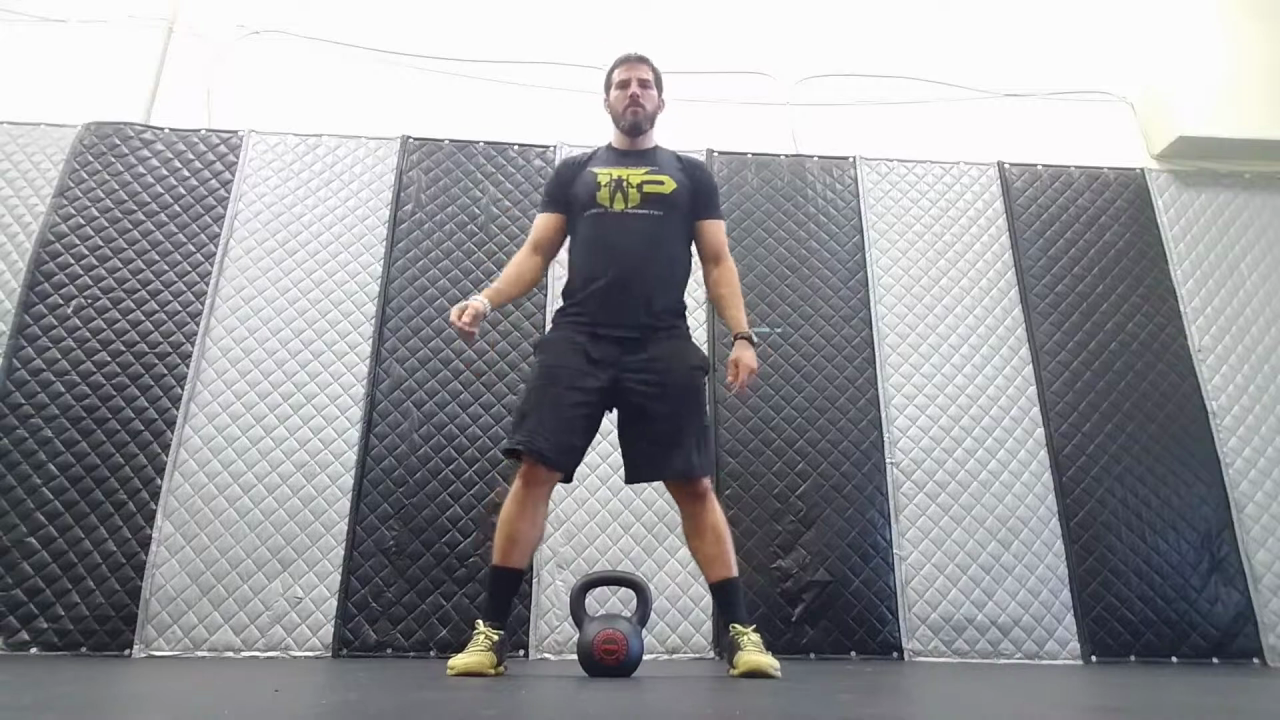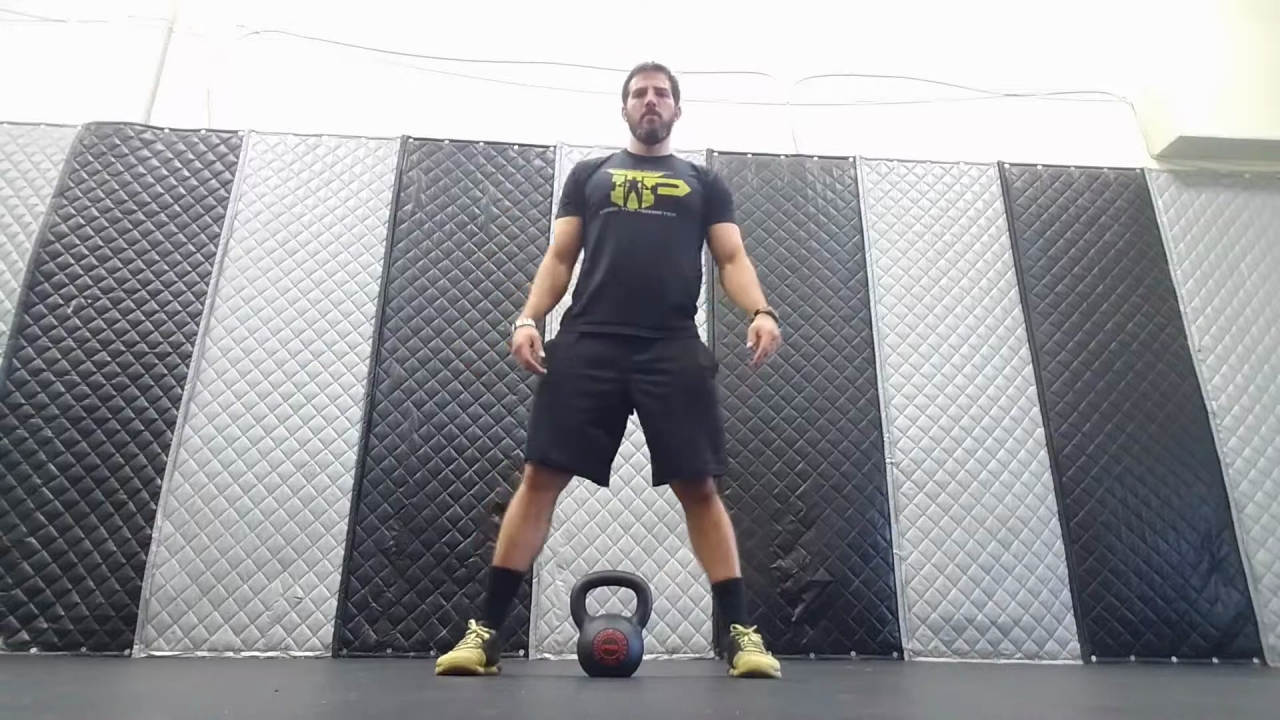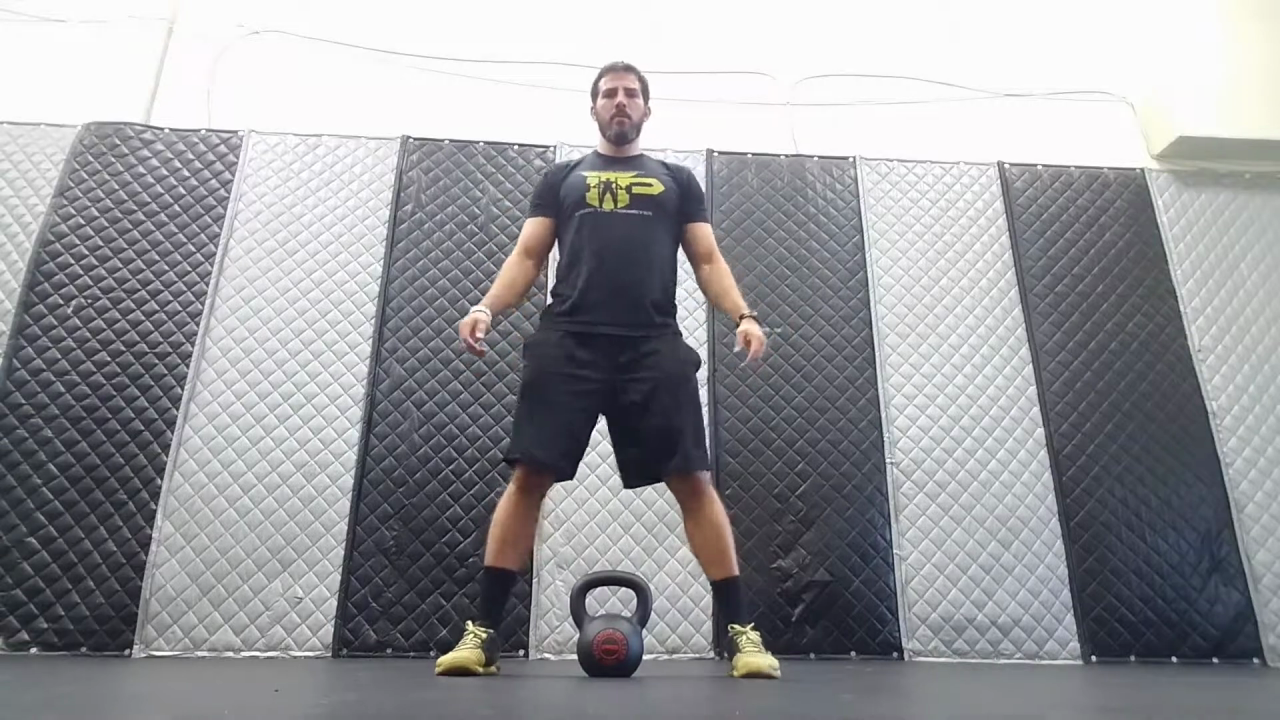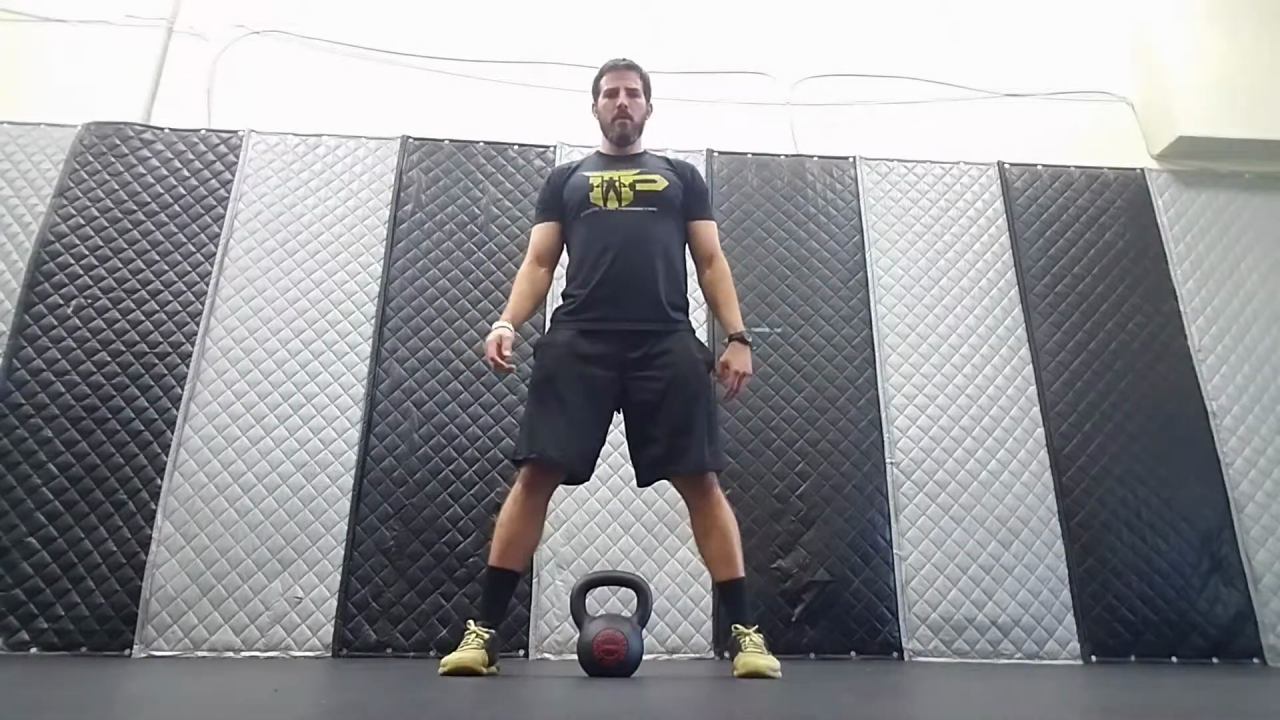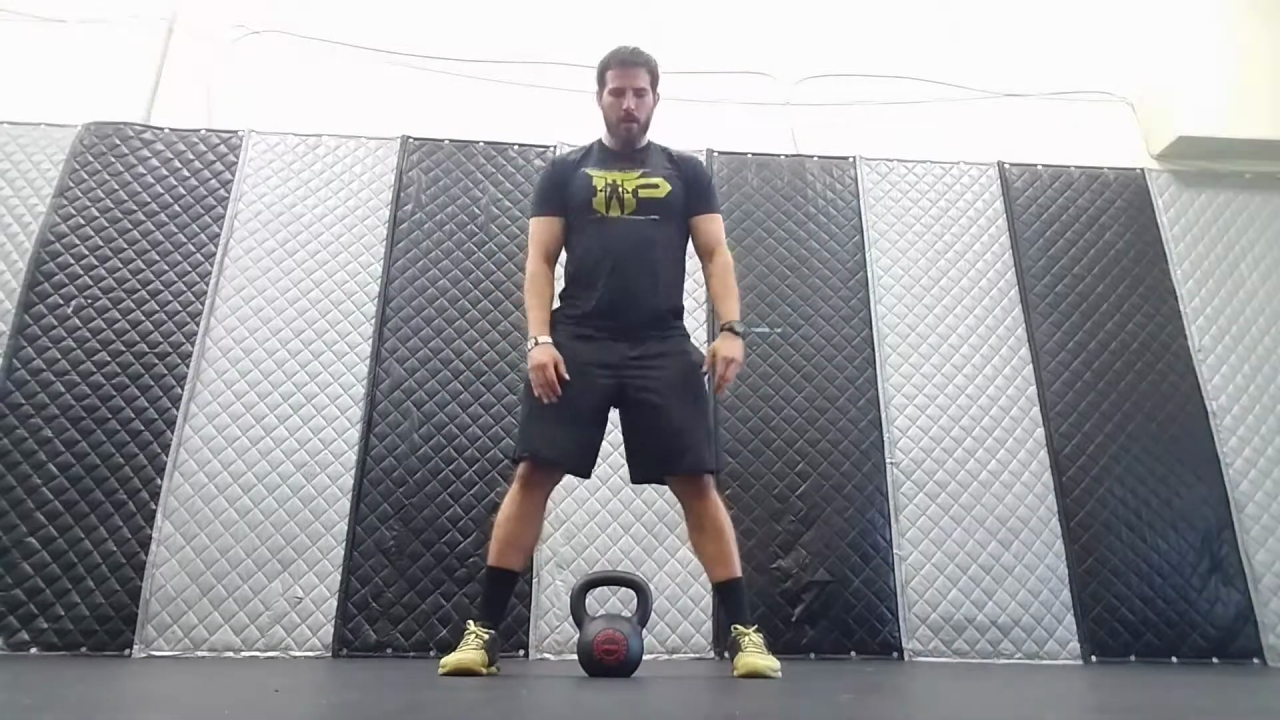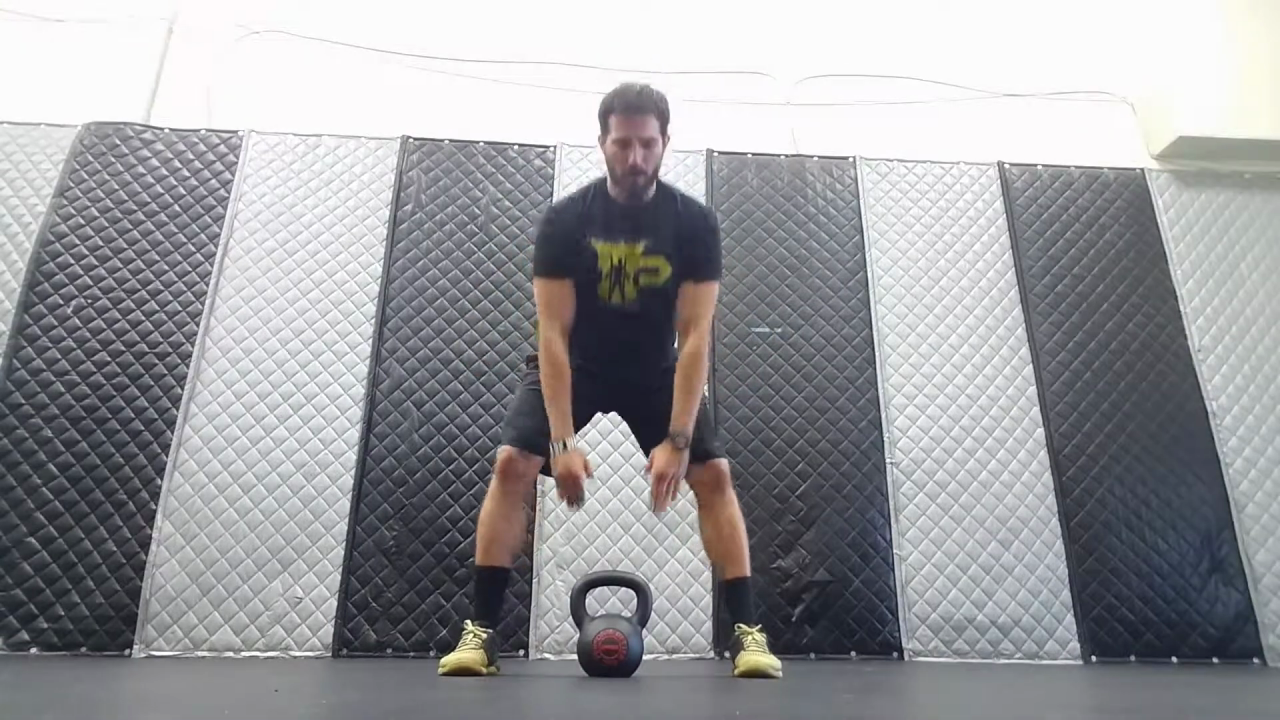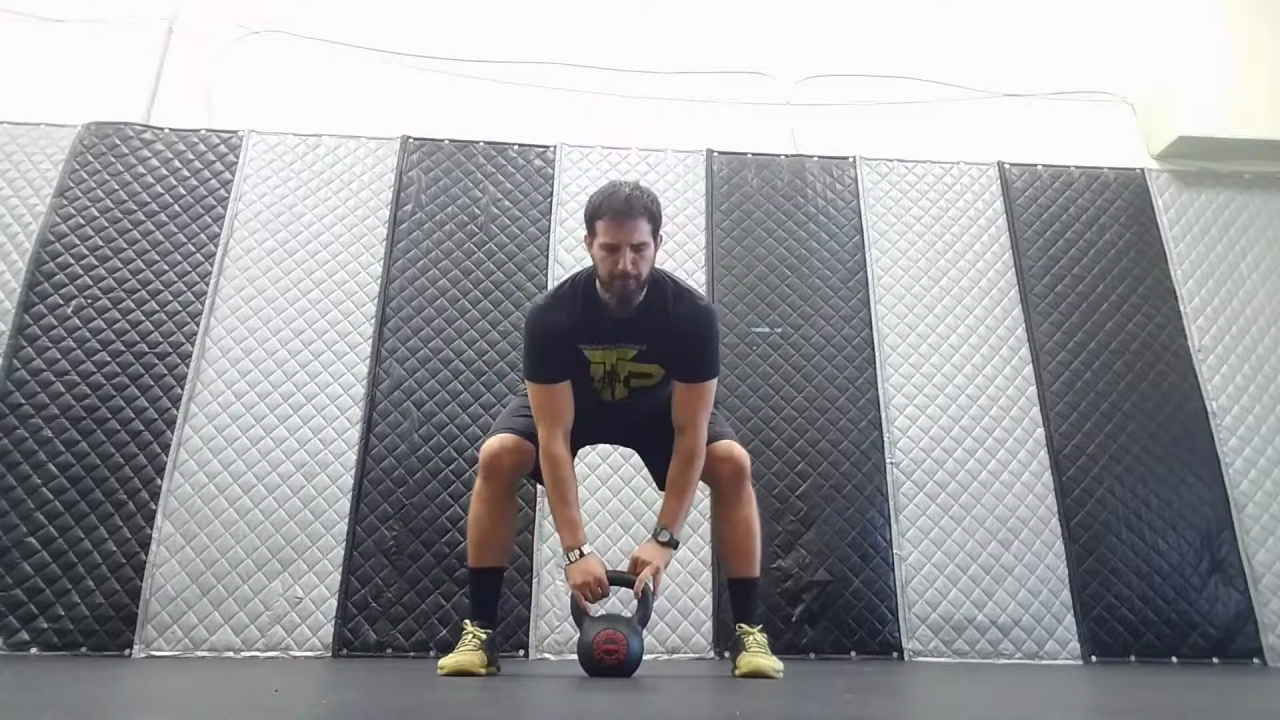
dt=0.3s
person 1, frame 1
left shoulder: (691, 174)
right shoulder: (574, 171)
left elbow: (718, 261)
right elbow: (535, 252)
left wrist: (742, 335)
right wrist: (486, 299)
left hip: (662, 348)
right hip: (576, 342)
left knee: (693, 486)
right knee: (533, 471)
left ankle: (739, 631)
right ankle: (491, 631)
person 1, frame 2
left shoulder: (704, 182)
right shoulder: (588, 174)
left elbow: (732, 259)
right elbow: (559, 257)
left wrist: (761, 311)
right wrist: (528, 318)
left hip: (672, 349)
right hip: (585, 343)
left knee: (699, 487)
right knee: (540, 477)
left ankle: (740, 631)
right ankle: (485, 631)
person 1, frame 3
left shoulder: (676, 179)
right shoulder: (561, 176)
left elbow: (707, 260)
right elbow: (526, 256)
left wrist: (744, 317)
right wrist: (486, 308)
left hip: (654, 347)
right hip: (567, 344)
left knee: (692, 481)
right knee: (529, 476)
left ankle: (741, 630)
right ankle: (481, 631)
person 1, frame 4
left shoulder: (681, 175)
right shoulder: (566, 178)
left elbow: (711, 261)
right elbow: (538, 262)
left wrist: (737, 336)
right wrist: (505, 322)
left hip: (667, 344)
right hip: (578, 343)
left knee: (701, 481)
right knee: (537, 474)
left ankle: (743, 631)
right ankle: (483, 630)
person 1, frame 5
left shoulder: (686, 172)
right shoulder: (565, 171)
left elbow: (716, 256)
right elbow: (540, 262)
left wrist: (729, 330)
right wrist: (539, 341)
left hip: (663, 348)
right hip: (576, 344)
left knee: (697, 485)
right knee: (533, 477)
left ankle: (743, 632)
right ankle: (483, 631)
person 1, frame 6
left shoulder: (694, 222)
right shoulder: (565, 220)
left elbow: (695, 335)
right elbow: (553, 333)
left wrist: (676, 440)
right wrist: (563, 439)
left hip: (655, 368)
right hip: (575, 366)
left knee: (714, 475)
right knee: (512, 465)
left ankle: (747, 631)
right ankle: (481, 630)
person 1, frame 7
left shoulder: (692, 314)
right shoulder: (551, 315)
left elbow: (690, 435)
right elbow: (555, 441)
left wrist: (663, 540)
right wrist: (575, 550)
left hip: (656, 409)
right hip: (568, 405)
left knee: (732, 464)
right knee: (497, 457)
left ankle: (749, 632)
right ankle: (480, 632)
